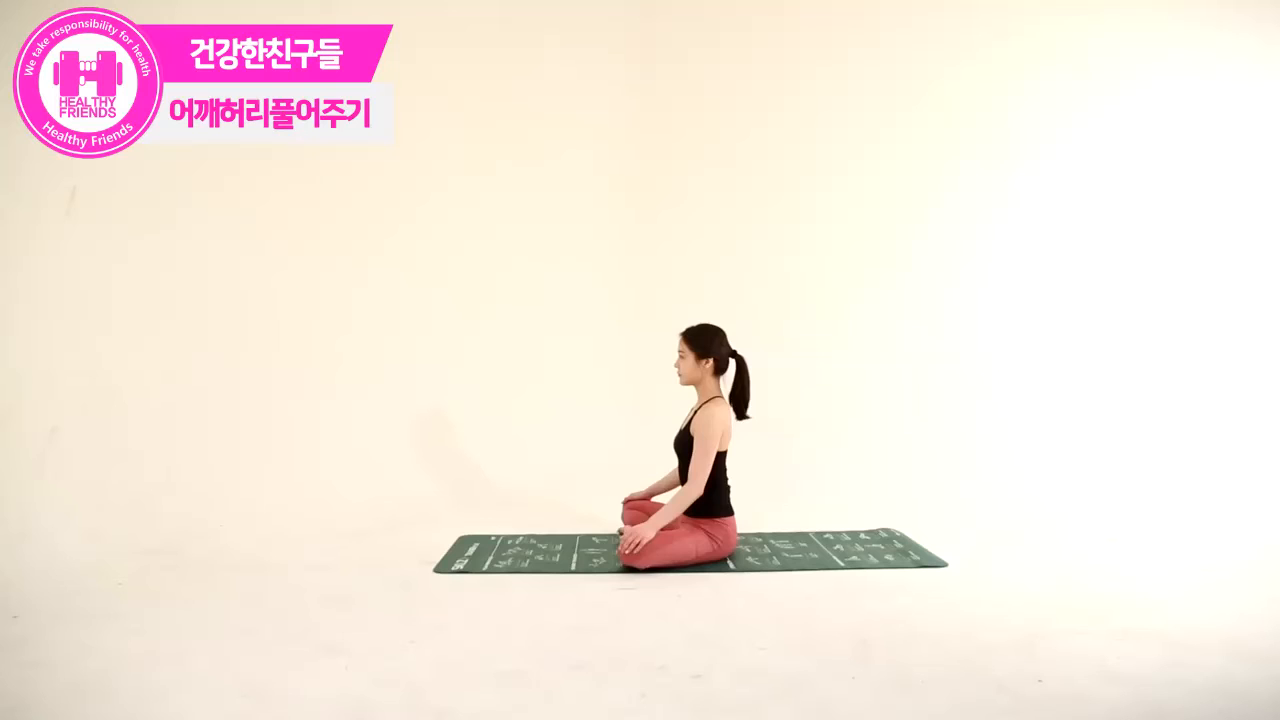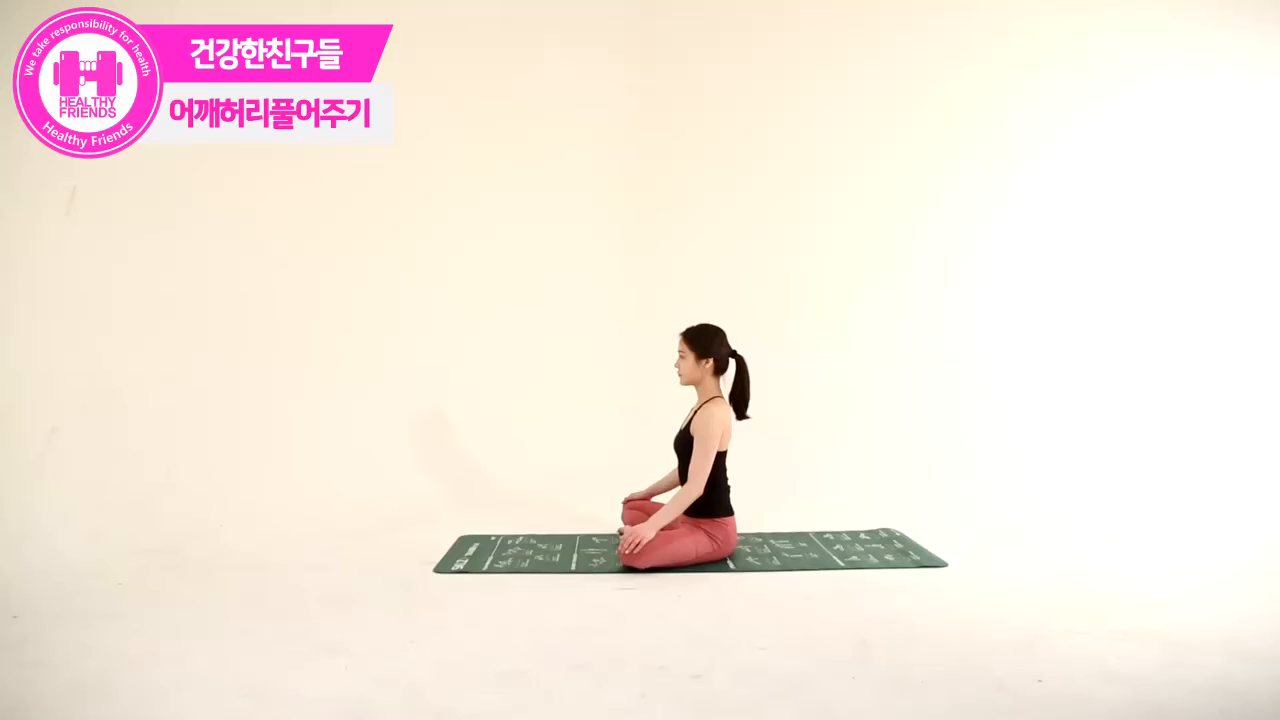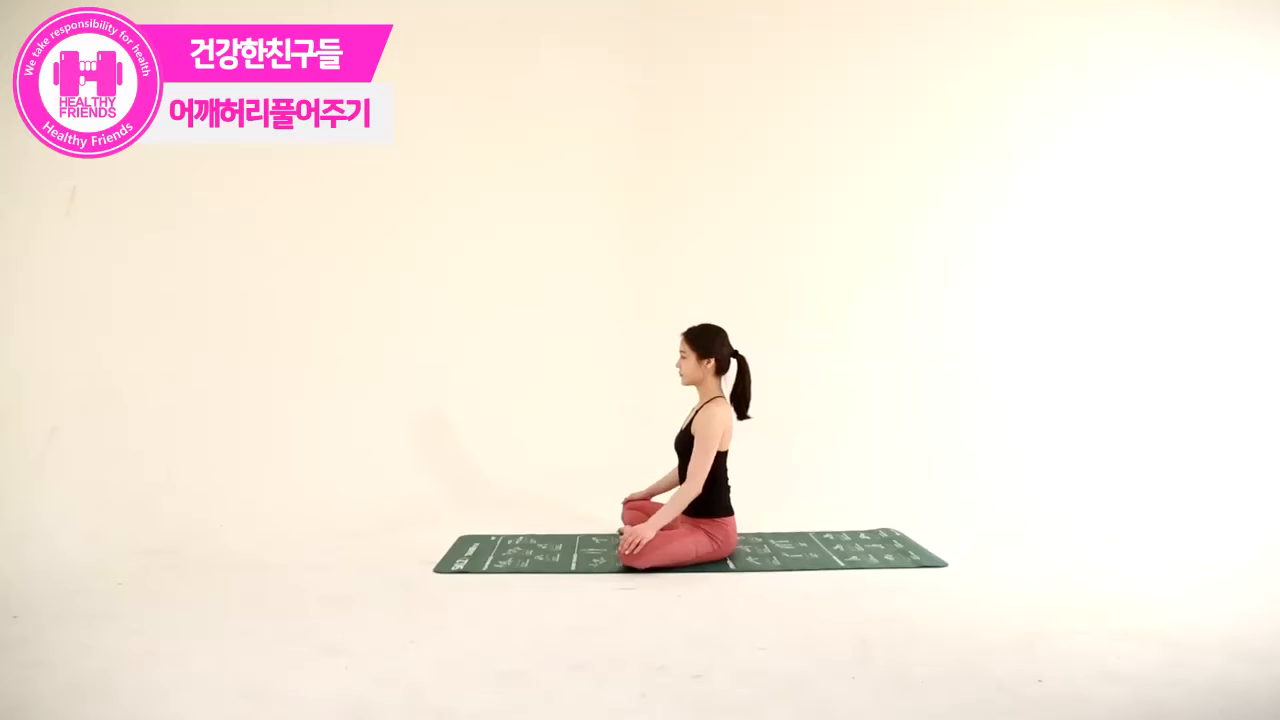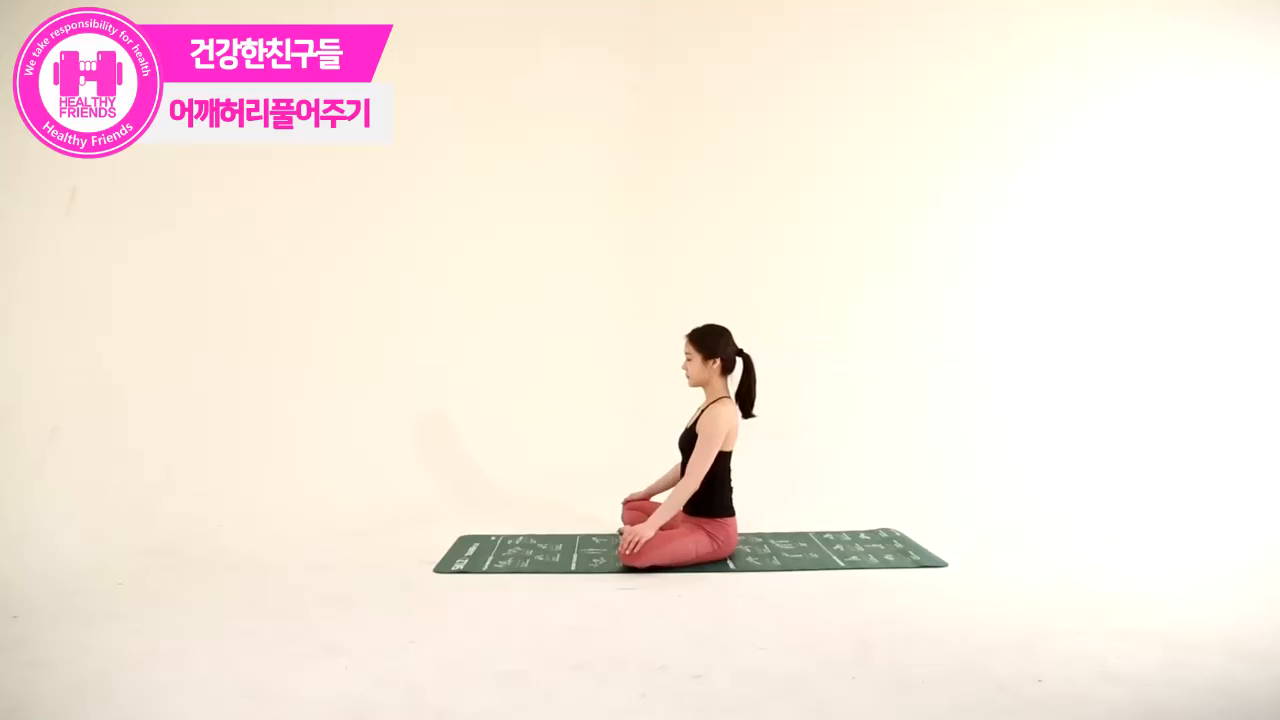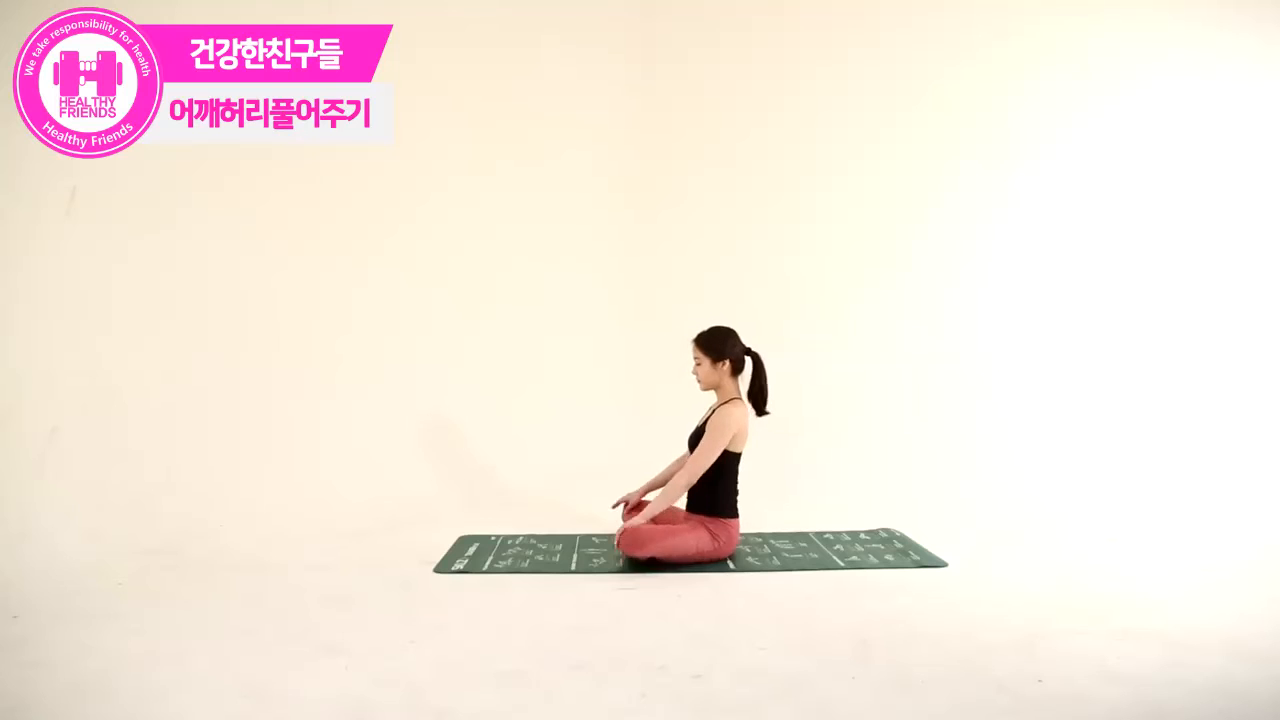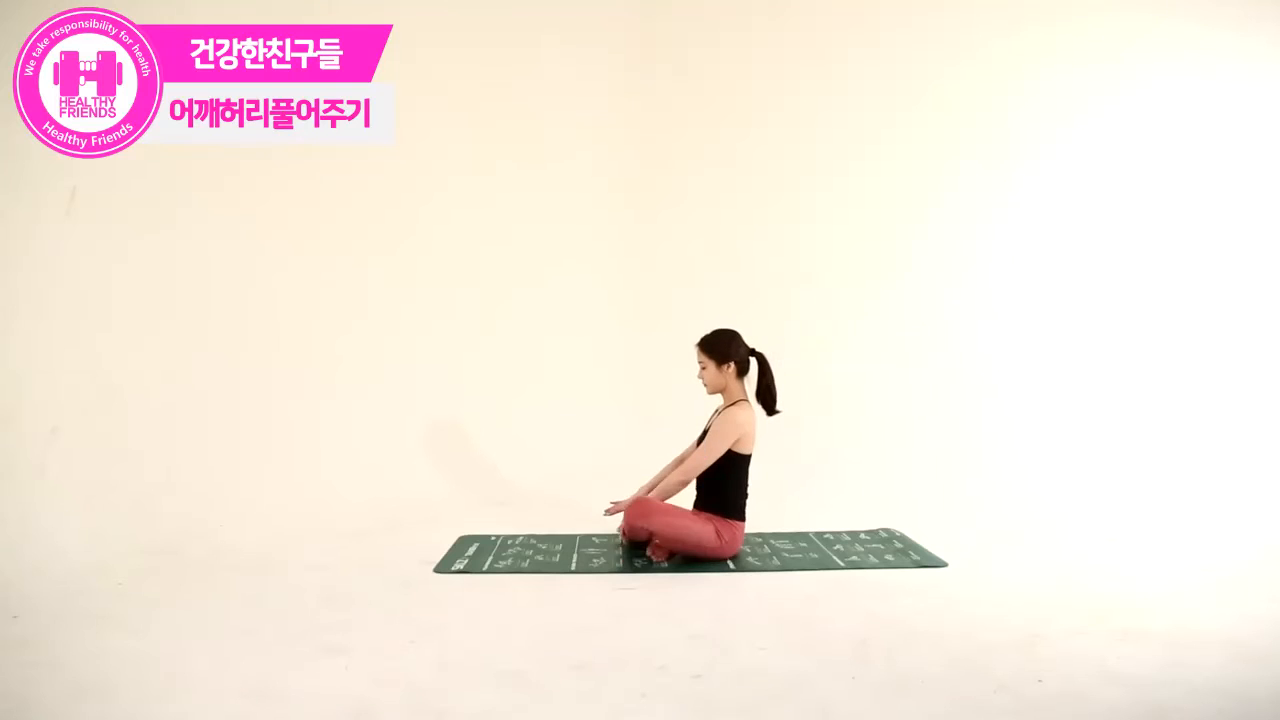
dt=0.2s
person 1, frame 1
left shoulder: (713, 413)
right shoulder: (704, 408)
left elbow: (696, 485)
left wrist: (652, 526)
right wrist: (648, 492)
left hip: (713, 531)
right hip: (694, 520)
left knee: (631, 551)
right knee: (632, 509)
person 1, frame 2
left shoulder: (713, 413)
right shoulder: (704, 408)
left elbow: (696, 485)
left wrist: (652, 526)
right wrist: (648, 492)
left hip: (712, 531)
right hip: (695, 520)
left knee: (631, 552)
right knee: (632, 509)
person 1, frame 3
left shoulder: (714, 413)
right shoulder: (705, 407)
left elbow: (694, 484)
left wrist: (652, 526)
right wrist: (648, 492)
left hip: (712, 530)
right hip: (694, 520)
left knee: (631, 552)
right knee: (632, 509)
person 1, frame 4
left shoulder: (720, 413)
right shoulder: (710, 408)
left elbow: (692, 481)
right elbow: (687, 465)
left wrist: (651, 526)
right wrist: (648, 492)
left hip: (713, 531)
right hip: (695, 519)
left knee: (631, 551)
right knee: (632, 509)
person 1, frame 5
left shoulder: (730, 414)
right shoulder: (721, 409)
left elbow: (689, 475)
right elbow: (686, 460)
left wrist: (644, 517)
right wrist: (643, 490)
left hip: (716, 531)
right hip: (698, 519)
left knee: (631, 540)
right knee: (633, 510)
person 1, frame 6
left shoulder: (736, 416)
right shoulder: (726, 411)
left elbow: (686, 474)
right elbow: (684, 459)
left wrist: (642, 502)
right wrist: (641, 494)
left hip: (721, 532)
right hip: (706, 521)
left knee: (638, 512)
right knee: (640, 508)
left ankle: (659, 540)
